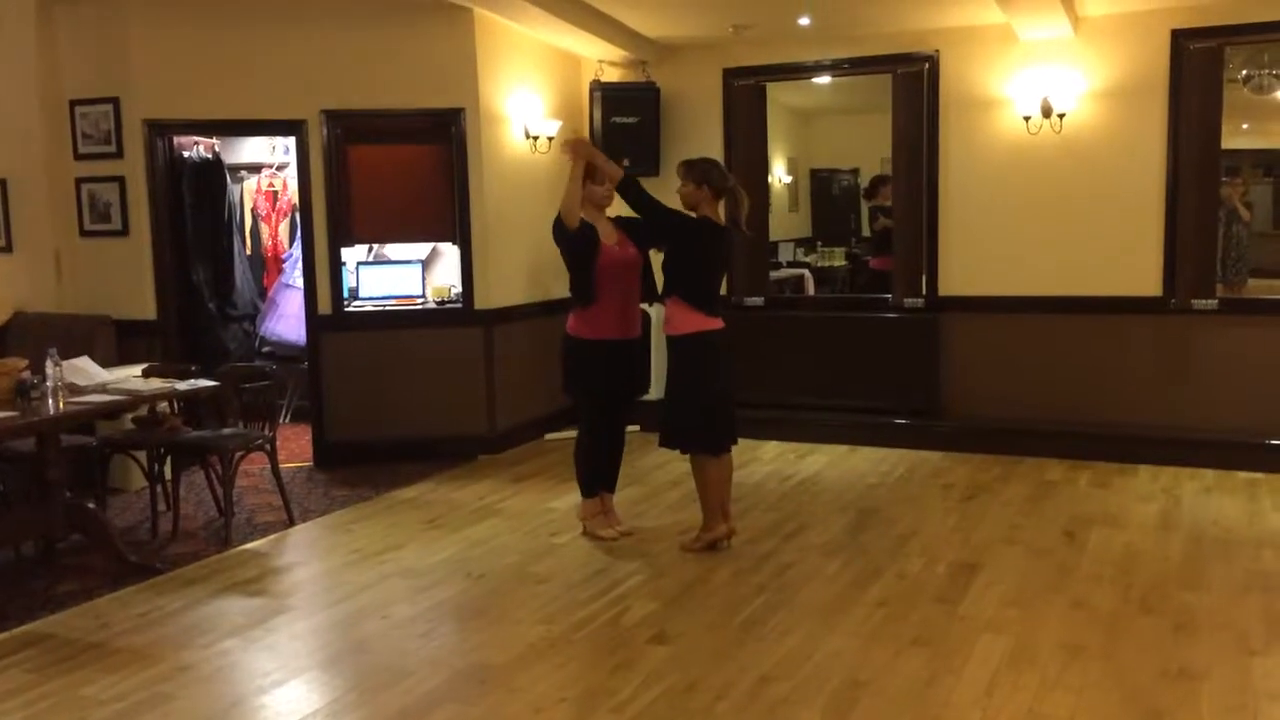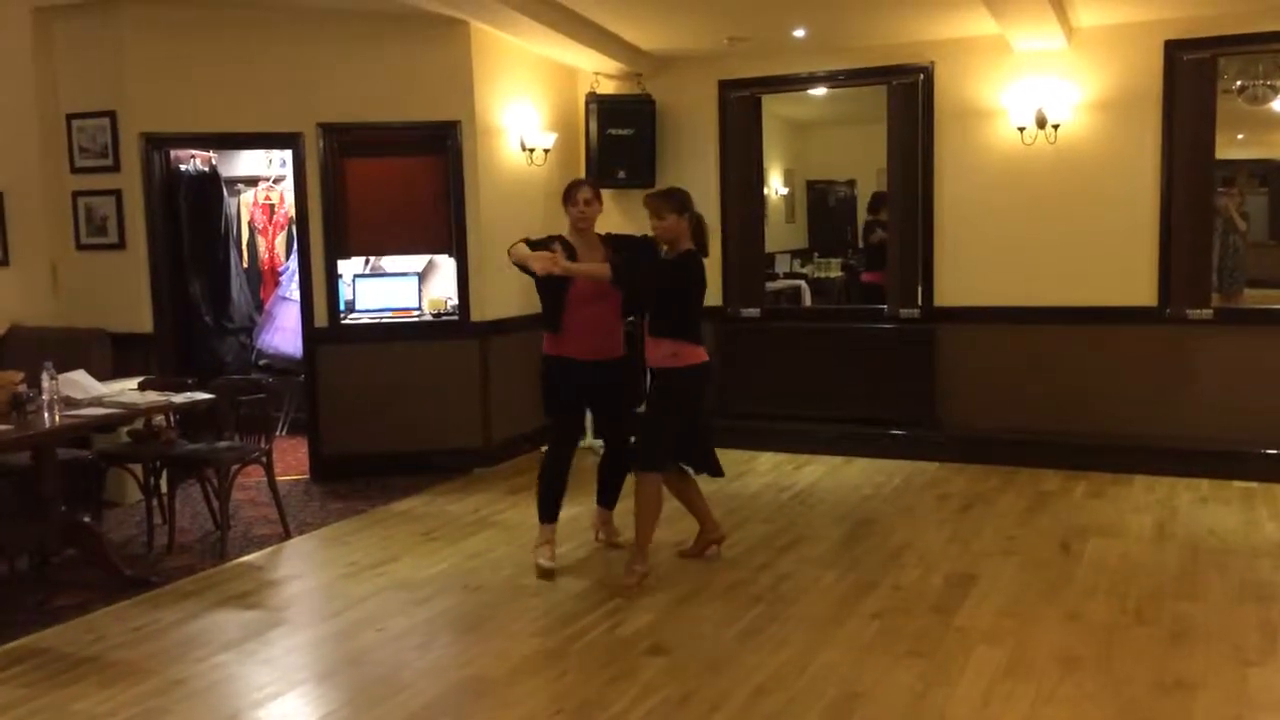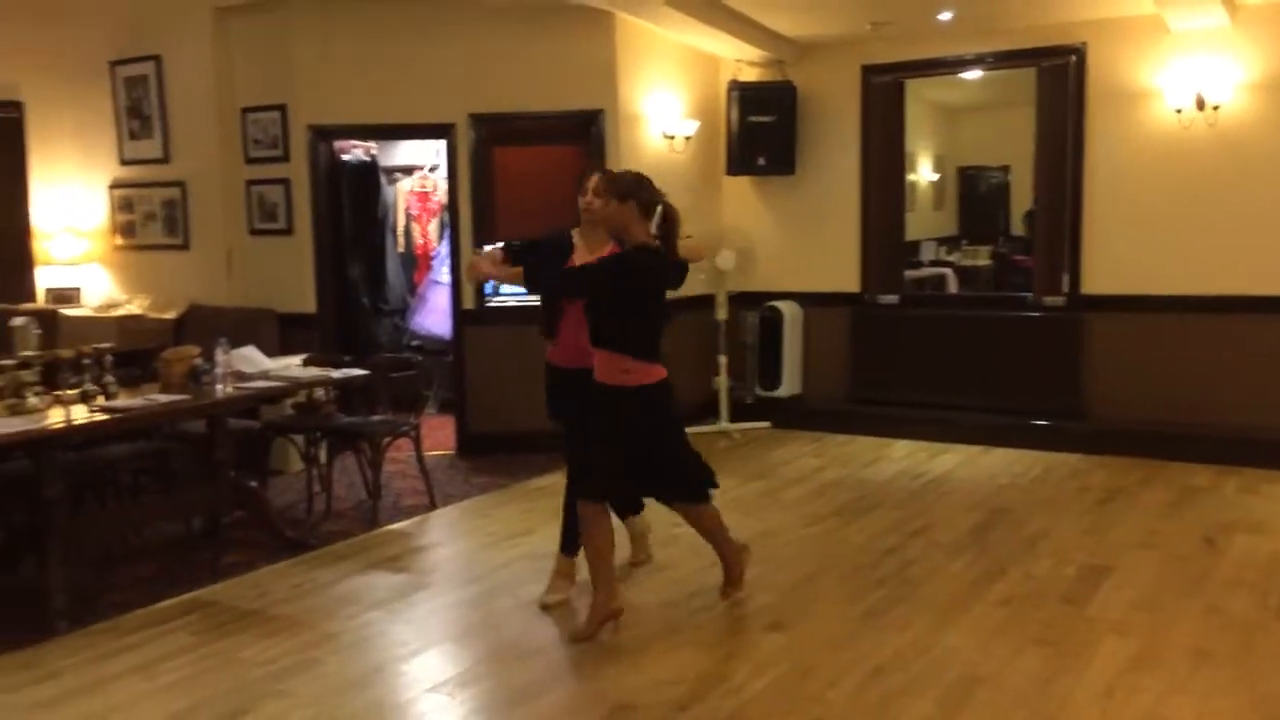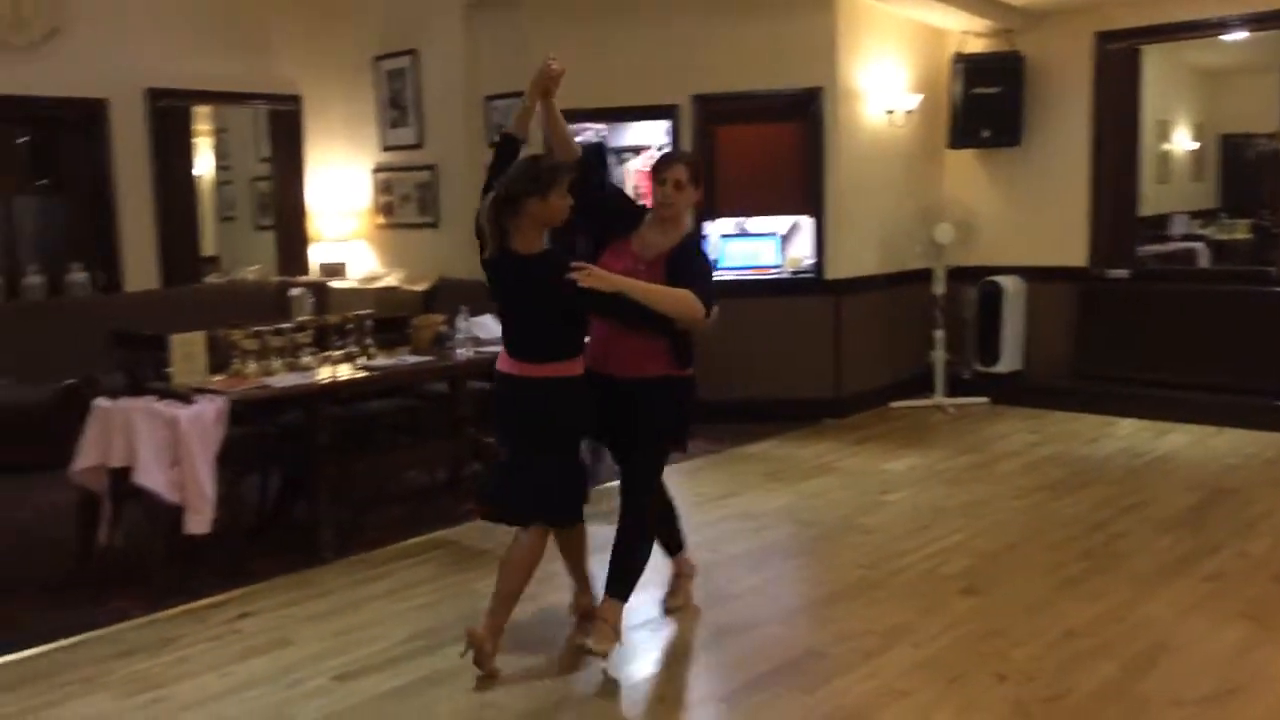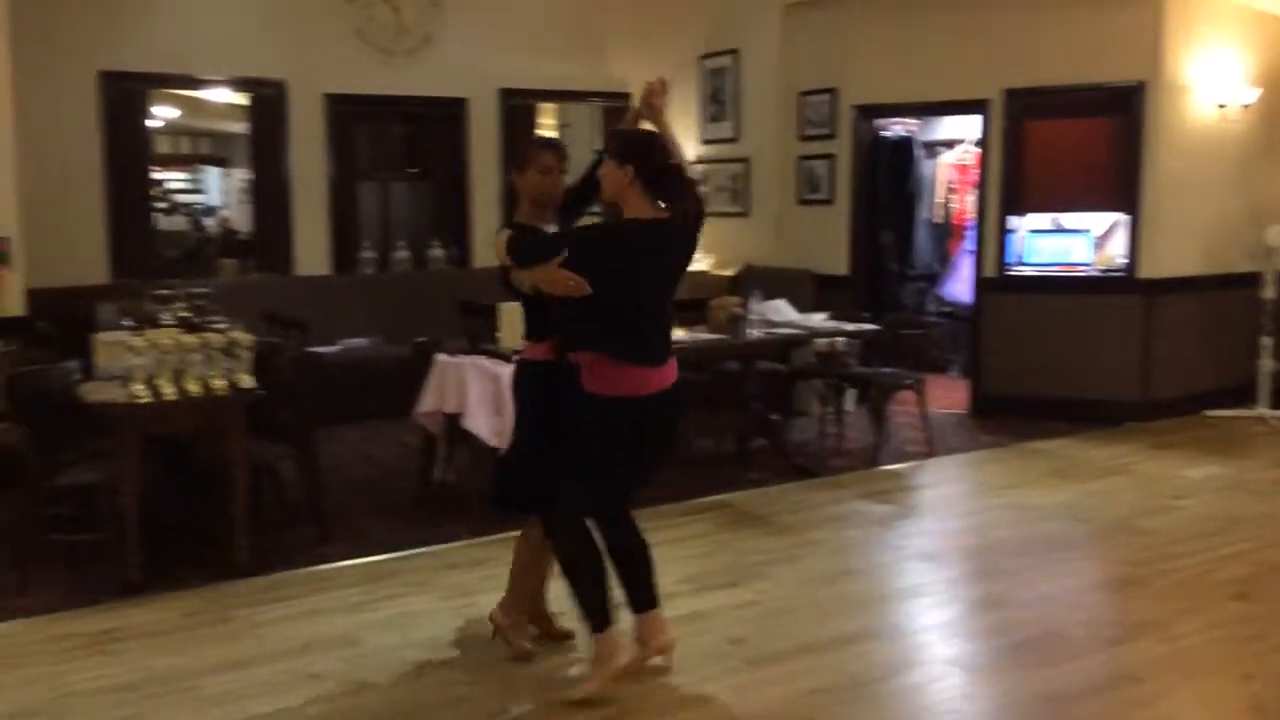
dt=1s
person 1, frame 1
left shoulder: (697, 231)
right shoulder: (715, 233)
left elbow: (642, 201)
right elbow: (658, 228)
left wrist: (594, 156)
left hip: (693, 343)
right hip: (706, 339)
left knee: (701, 438)
right knee: (714, 437)
left ankle: (713, 524)
right ankle: (723, 519)
person 1, frame 2
left shoulder: (687, 266)
right shoulder: (664, 259)
left elbow: (631, 275)
left wrist: (571, 268)
left hip: (683, 373)
right hip: (667, 371)
left knee: (650, 460)
right knee: (665, 459)
left ankle: (640, 555)
right ankle: (710, 527)
person 1, frame 3
left shoulder: (636, 264)
right shoulder: (642, 260)
left elbow: (571, 282)
left hip: (638, 394)
right hip: (614, 391)
left knee: (677, 488)
right knee: (592, 496)
left ankle: (732, 553)
right ankle: (606, 597)
person 1, frame 4
left shoulder: (496, 246)
right shoulder: (557, 270)
left elbow: (504, 158)
right elbow: (626, 308)
left wrist: (534, 95)
left hip: (514, 387)
right hip: (554, 393)
left knee: (561, 497)
right knee: (538, 512)
left ankle: (584, 595)
right ankle: (489, 628)
person 1, frame 5
left shoulder: (561, 221)
right shoulder: (519, 237)
left elbow: (601, 172)
right elbow: (525, 282)
left wrist: (637, 116)
left hip: (573, 370)
right hip: (547, 374)
left knee: (555, 500)
right knee: (548, 501)
left ankle: (527, 605)
right ankle: (513, 609)
person 2, frame 1
left shoulder: (629, 229)
right shoulder: (576, 232)
right elbow: (565, 220)
right wrist: (577, 164)
left hip: (627, 343)
right hip: (589, 345)
left knee: (616, 426)
right knee: (593, 426)
left ankle: (607, 505)
right ankle: (590, 511)
person 2, frame 2
left shoulder: (618, 247)
right shoulder: (554, 249)
right elbow: (517, 250)
right wrist: (532, 258)
left hip: (613, 363)
right hip: (566, 365)
left knee: (619, 443)
right knee: (562, 445)
left ankle: (605, 518)
right ankle: (546, 537)
person 2, frame 3
right shoulder: (555, 245)
right elbow: (508, 260)
right wrist: (486, 264)
right hip: (564, 373)
left knee: (583, 465)
right knee: (594, 462)
left ankle: (566, 565)
right ankle: (637, 526)
person 2, frame 4
left shoulder: (688, 256)
right shoulder: (624, 219)
left elbow: (694, 310)
right elbow: (575, 162)
left wrist: (618, 283)
right wrist: (548, 104)
left hip: (657, 387)
right hip: (606, 377)
left knee: (638, 487)
right knee: (643, 481)
left ankle: (610, 611)
right ankle: (680, 564)
person 2, frame 5
left shoulder: (609, 241)
right shoulder: (678, 227)
left elbow: (526, 259)
right elbow: (683, 183)
left wrist: (516, 244)
right wrist: (658, 119)
left hip: (615, 397)
right hip: (651, 390)
left knee: (563, 510)
right knee: (610, 507)
left ankle: (607, 644)
right ankle: (651, 629)
